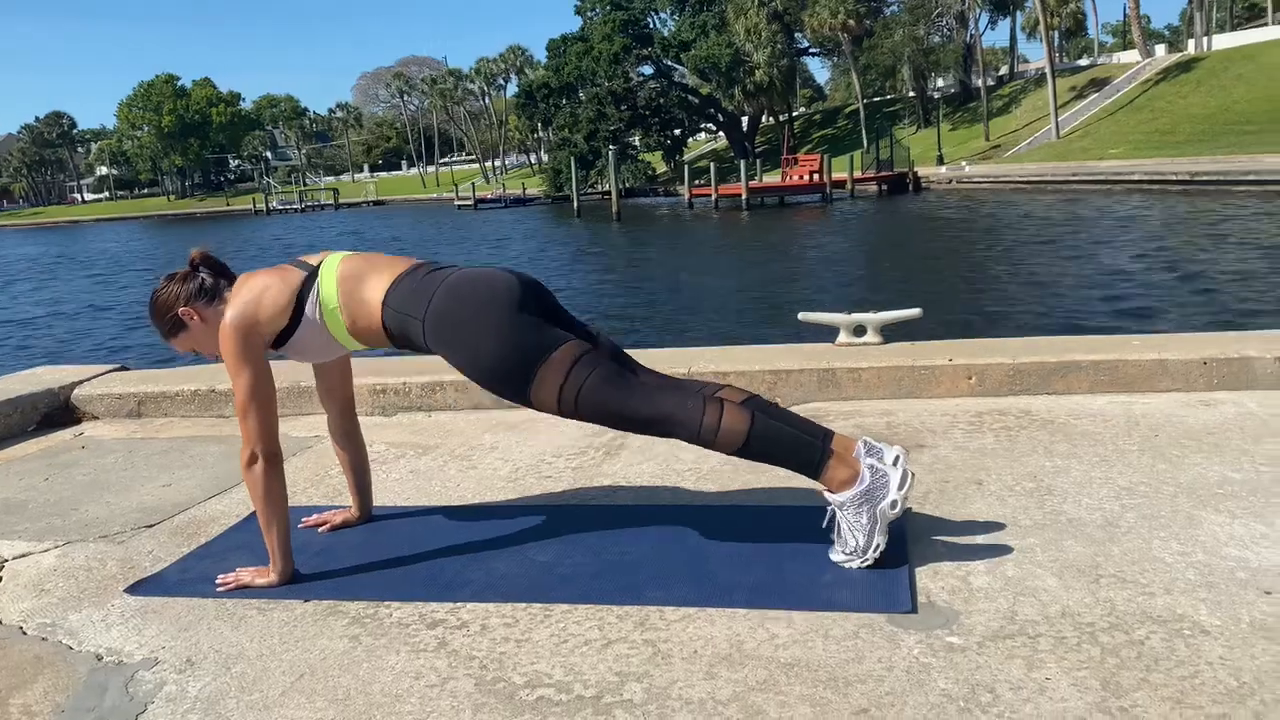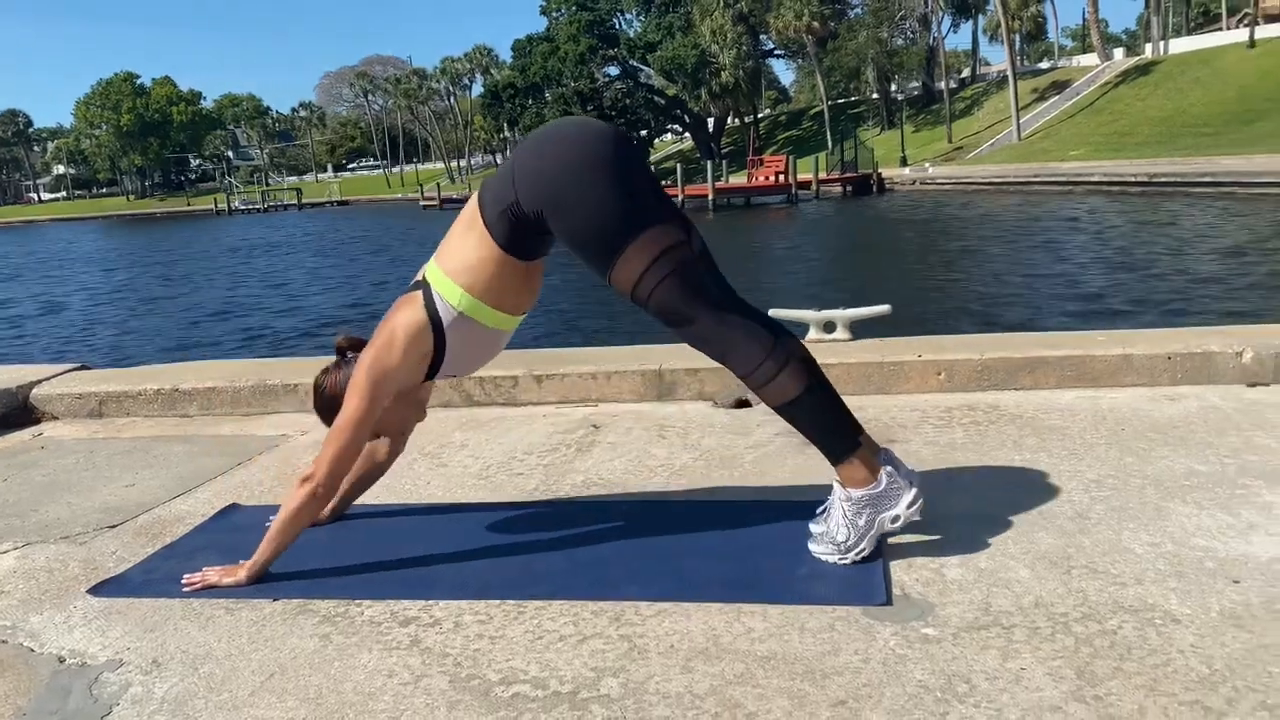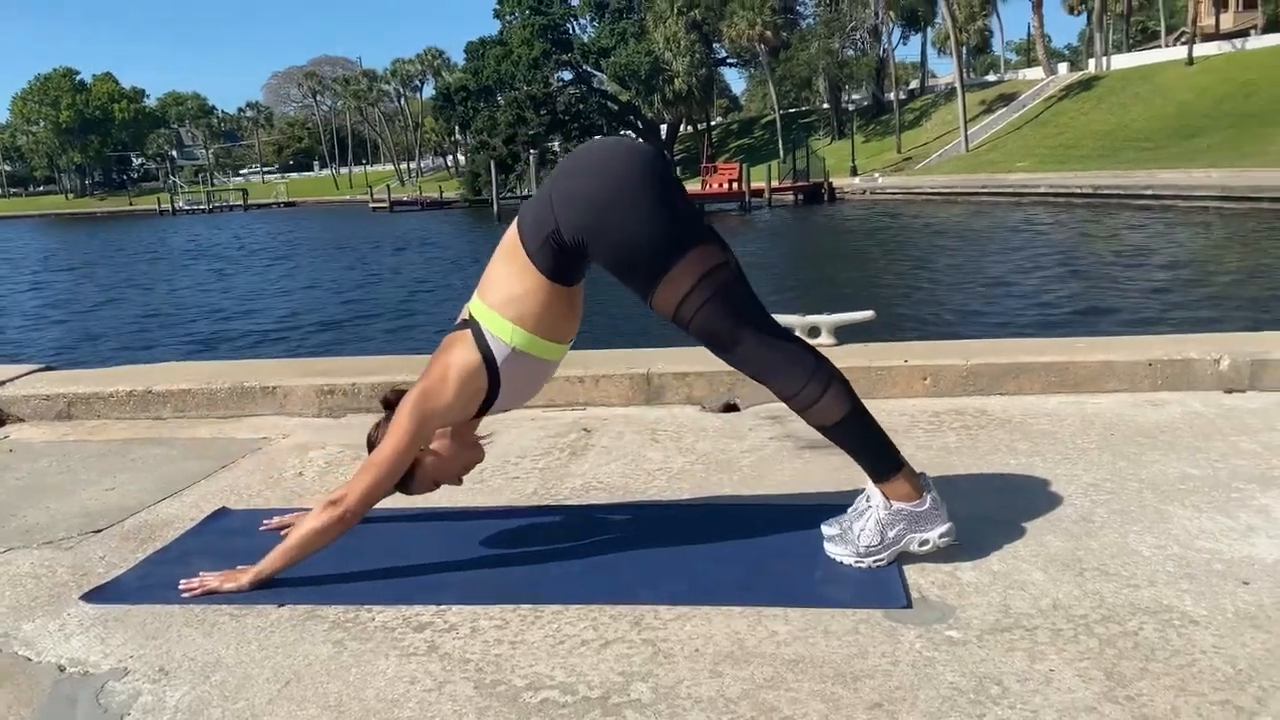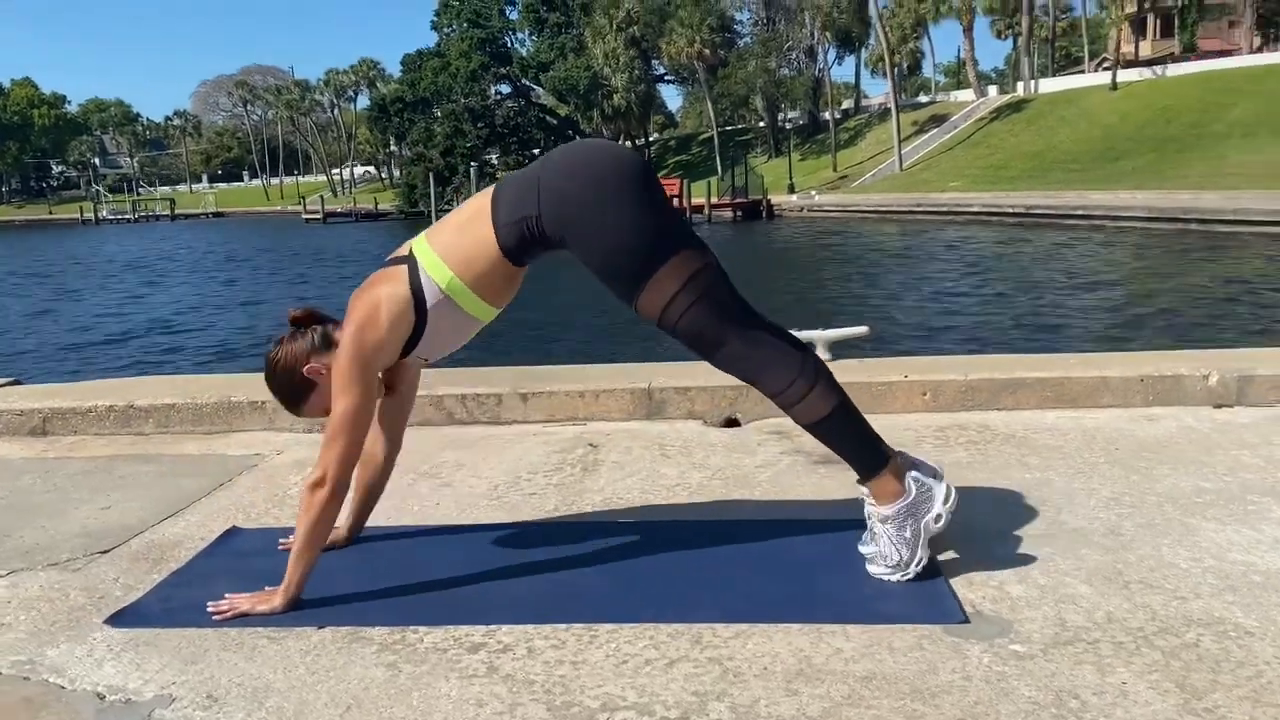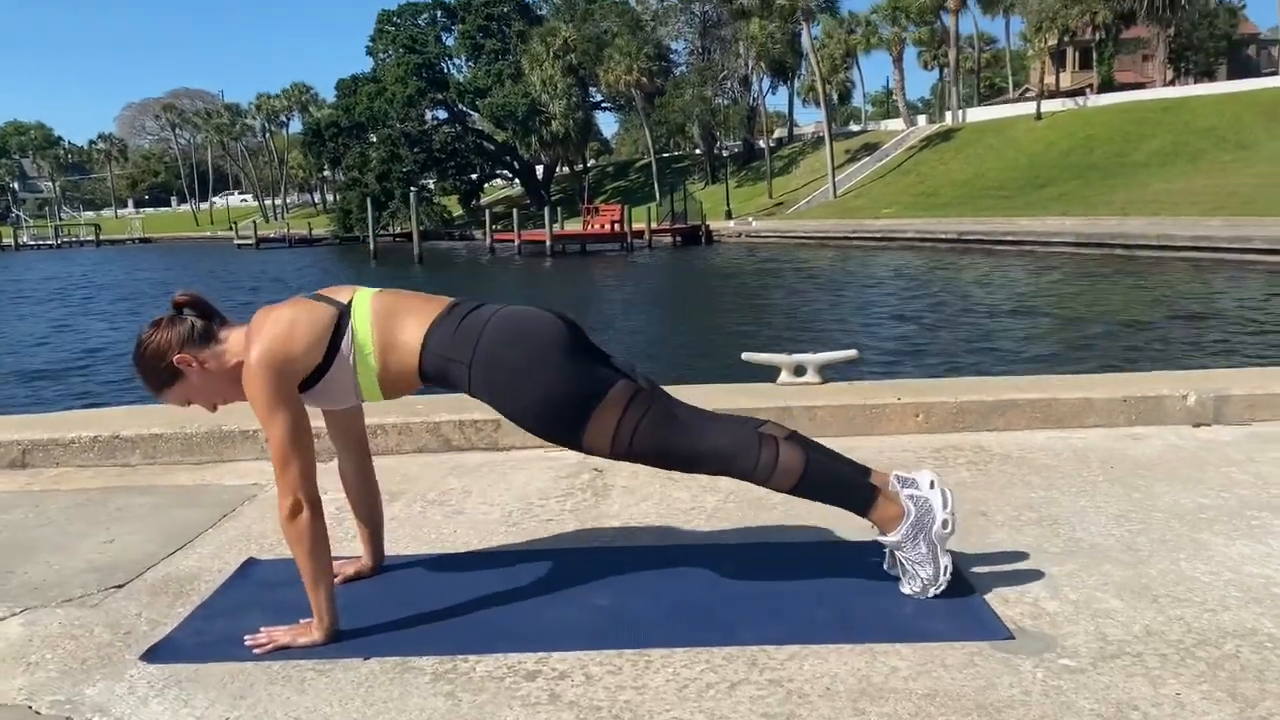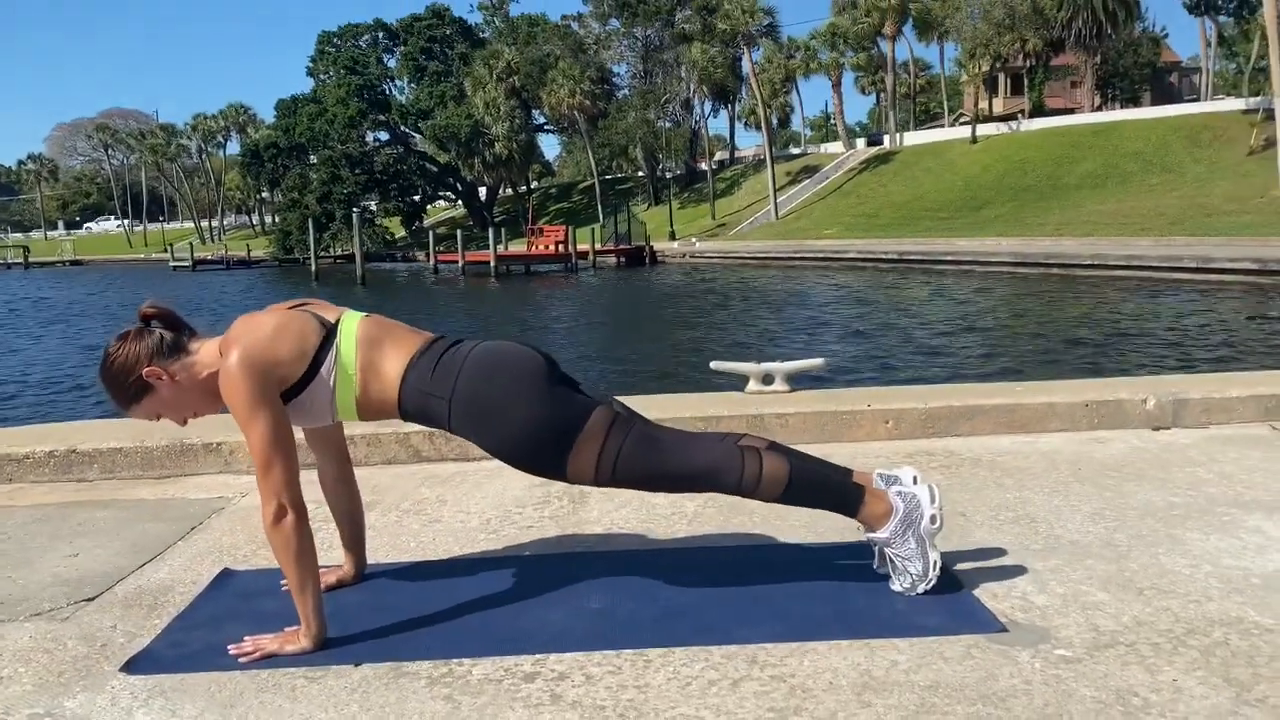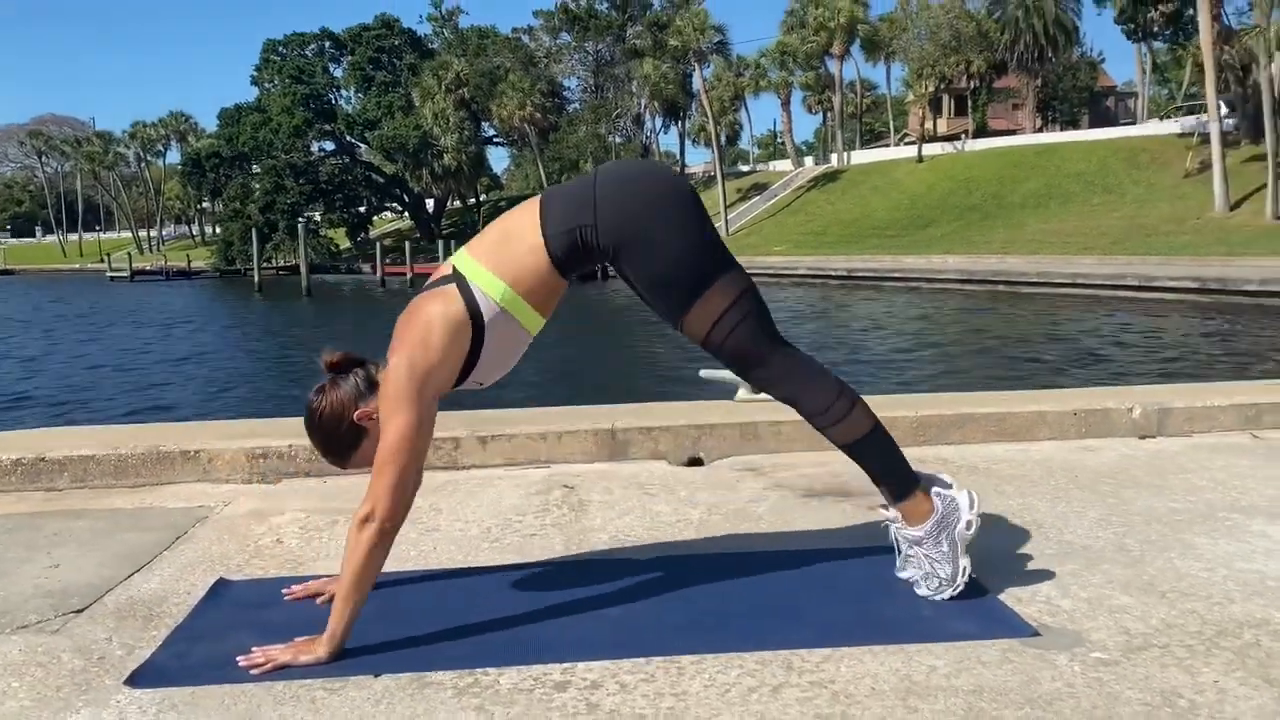
dt=0.7s
person 1, frame 1
left shoulder: (239, 316)
right shoulder: (288, 294)
left elbow: (259, 454)
right elbow: (341, 412)
left wrist: (277, 564)
right wrist: (359, 506)
left hip: (467, 317)
right hip: (485, 296)
left knee: (640, 404)
right knee: (646, 386)
left ankle: (849, 466)
right ankle: (848, 458)
person 1, frame 2
left shoulder: (388, 361)
right shoulder: (406, 352)
left elbow: (318, 477)
right elbow: (379, 454)
left wrist: (251, 567)
right wrist: (330, 509)
left hip: (563, 170)
right hip: (573, 165)
left knee: (709, 319)
right knee: (717, 313)
left ankle: (867, 478)
right ankle: (863, 467)
person 1, frame 3
left shoulder: (439, 400)
right shoulder: (452, 386)
left elbow: (350, 503)
left wrist: (253, 575)
right wrist: (322, 513)
left hip: (601, 196)
right hip: (606, 185)
left knee: (746, 339)
right knee: (748, 336)
left ankle: (906, 498)
right ankle: (892, 486)
person 1, frame 4
left shoulder: (362, 334)
right shoulder: (390, 323)
left elbow: (330, 474)
right elbow: (385, 432)
left wrist: (285, 592)
right wrist: (352, 527)
left hip: (584, 192)
right hip: (586, 184)
left knee: (729, 340)
right knee: (736, 330)
left ankle: (896, 489)
right ankle: (896, 476)
person 1, frame 5
left shoulder: (262, 359)
right shoulder: (299, 337)
left elbow: (297, 500)
right elbow: (353, 451)
left wrist: (321, 620)
right wrist: (372, 554)
left hip: (506, 358)
right hip: (517, 336)
left knee: (691, 441)
right knee: (690, 426)
left ankle: (895, 509)
right ankle: (894, 488)
person 1, frame 6
left shoulder: (238, 365)
right shoulder: (273, 340)
left elbow: (281, 506)
right elbow: (332, 458)
left wrist: (308, 627)
right wrist: (354, 562)
left hip: (490, 396)
right hip: (495, 374)
left knee: (680, 461)
right knee: (674, 452)
left ankle: (886, 506)
right ankle: (875, 489)
person 1, frame 7
left shoulder: (410, 373)
right shoulder: (411, 361)
left elbow: (377, 512)
right elbow: (400, 495)
left wrist: (328, 641)
right wrist: (352, 576)
left hip: (627, 212)
right hip: (619, 206)
left knee: (767, 360)
right knee: (763, 360)
left ankle: (924, 510)
right ankle: (912, 501)
